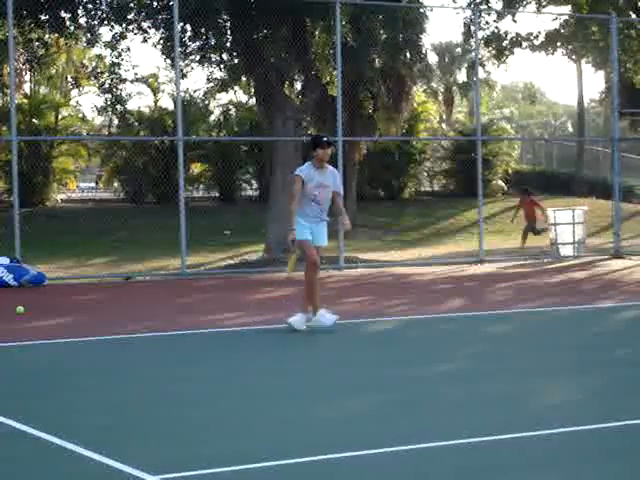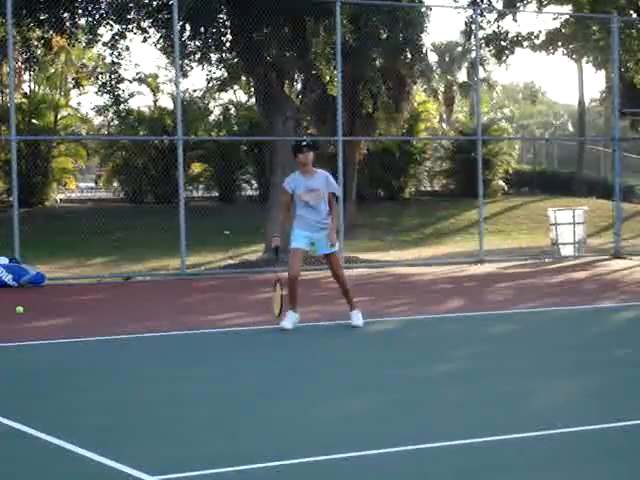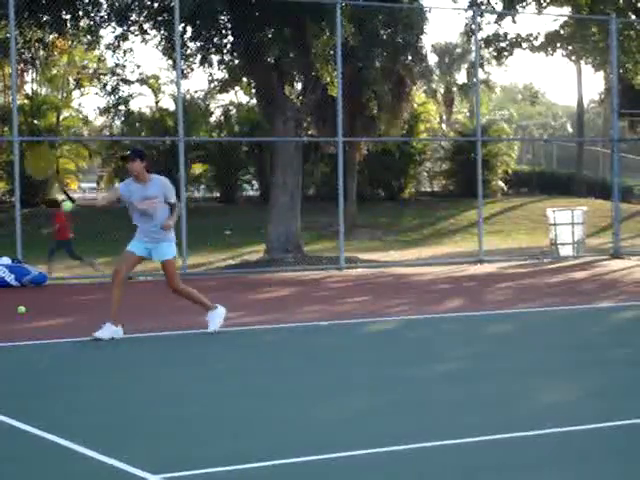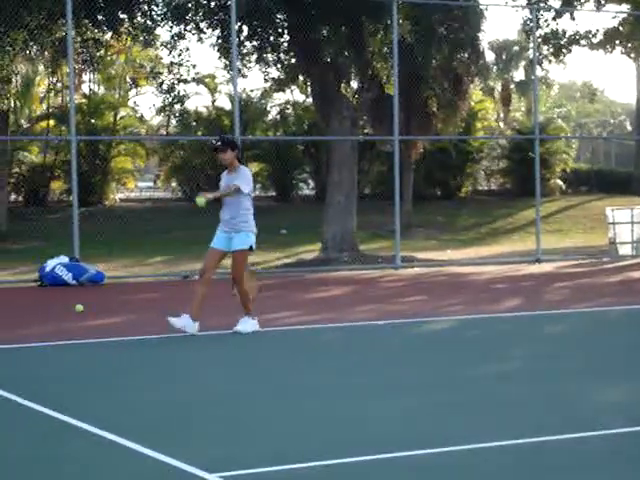
dt=1s
person 1, frame 1
left shoulder: (334, 174)
right shoulder: (302, 172)
left elbow: (337, 200)
right elbow: (295, 201)
left wrist: (344, 217)
right wrist: (292, 228)
left hip: (320, 224)
right hip: (302, 222)
left knee: (312, 270)
right knee: (314, 263)
left ankle: (303, 314)
right ankle: (318, 312)
person 1, frame 2
left shoulder: (325, 177)
right shoulder: (291, 181)
left elbow: (334, 203)
right elbow: (286, 210)
left wrist: (333, 228)
right wrist: (277, 234)
left hip: (323, 231)
right hip: (300, 232)
left knee: (339, 277)
right knee: (293, 275)
left ankle: (354, 310)
right ankle: (292, 312)
person 1, frame 3
left shoulder: (162, 183)
right shoulder: (126, 186)
left elbow: (175, 206)
right elbow: (103, 200)
left wrist: (171, 220)
left hip: (162, 240)
right hip: (141, 239)
left knee: (175, 286)
right knee: (118, 276)
left ankle: (213, 310)
right ankle: (113, 325)
person 1, frame 4
left shoulder: (244, 173)
right shoulder: (225, 175)
left elbow: (231, 191)
left wrist: (211, 195)
left hip: (243, 231)
right hip: (224, 231)
left knee: (238, 278)
right knee: (205, 273)
left ankle: (250, 318)
right ankle: (191, 319)
